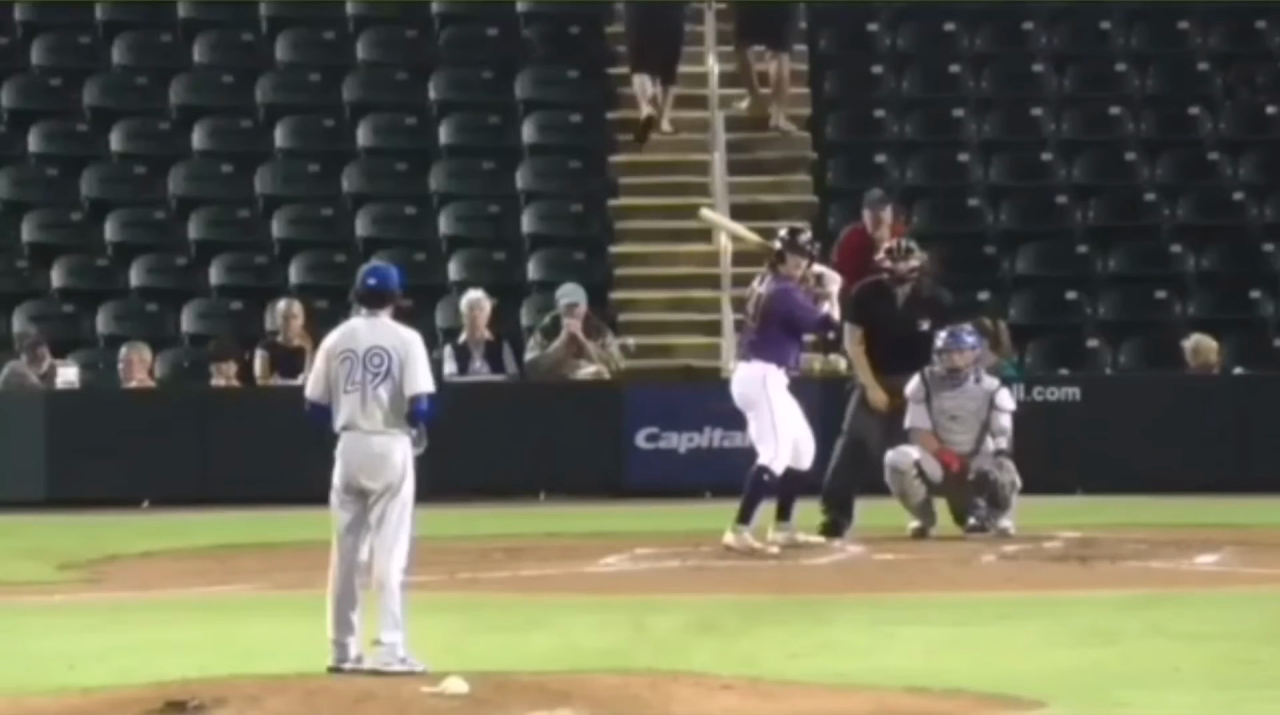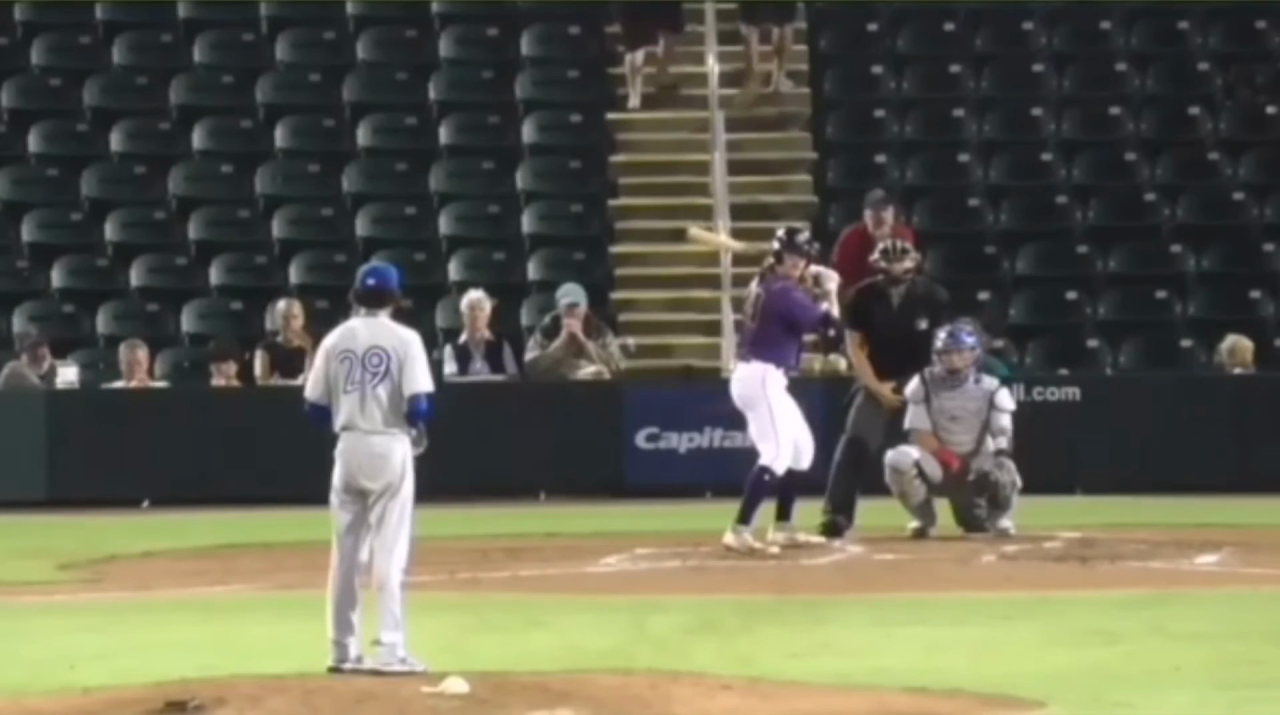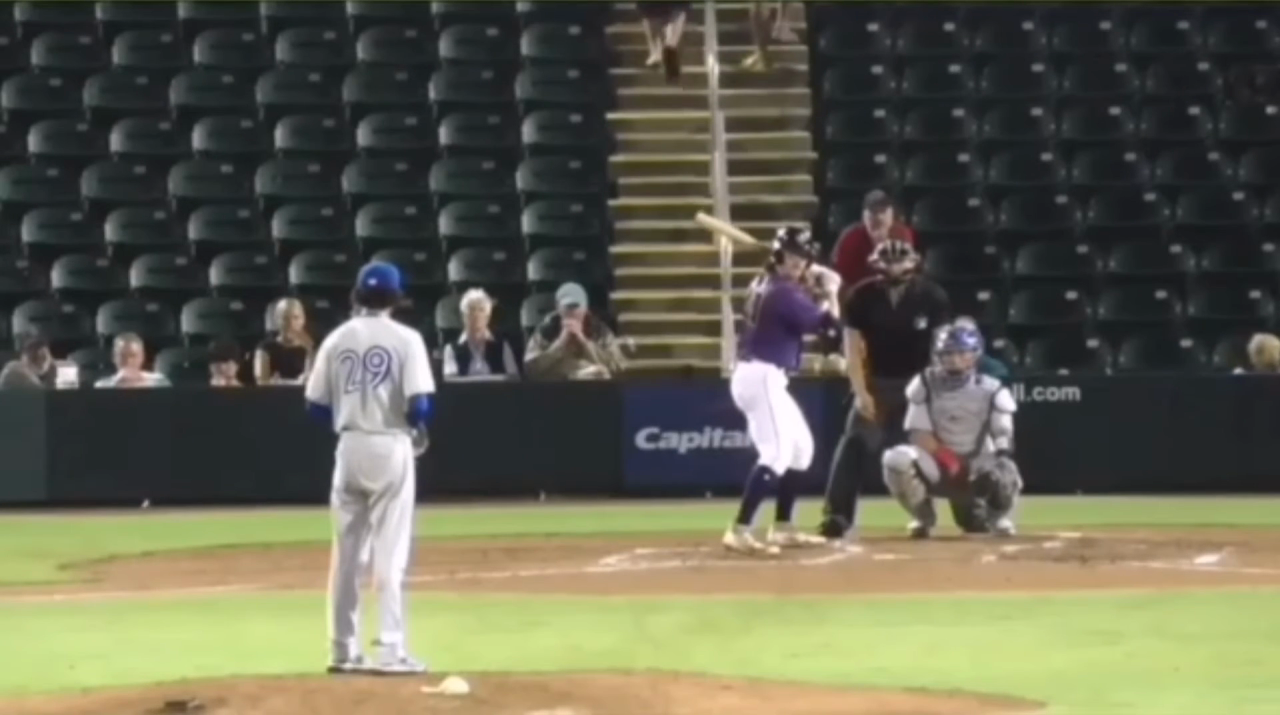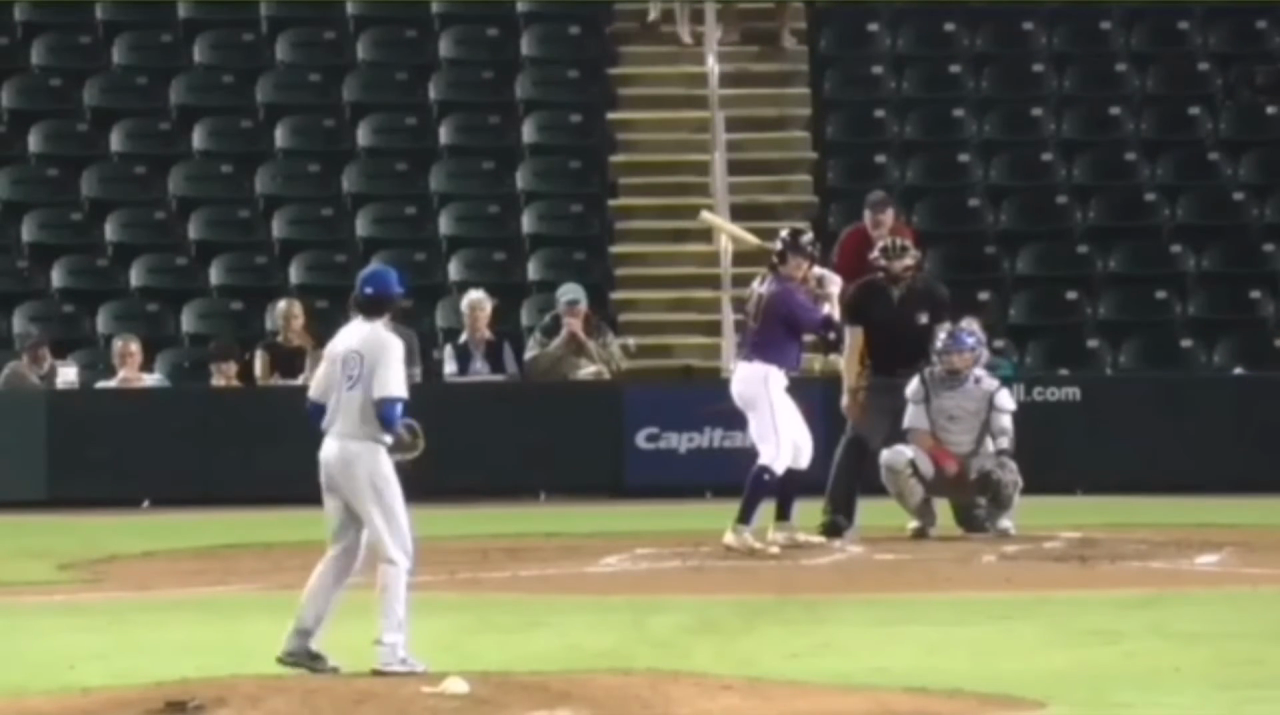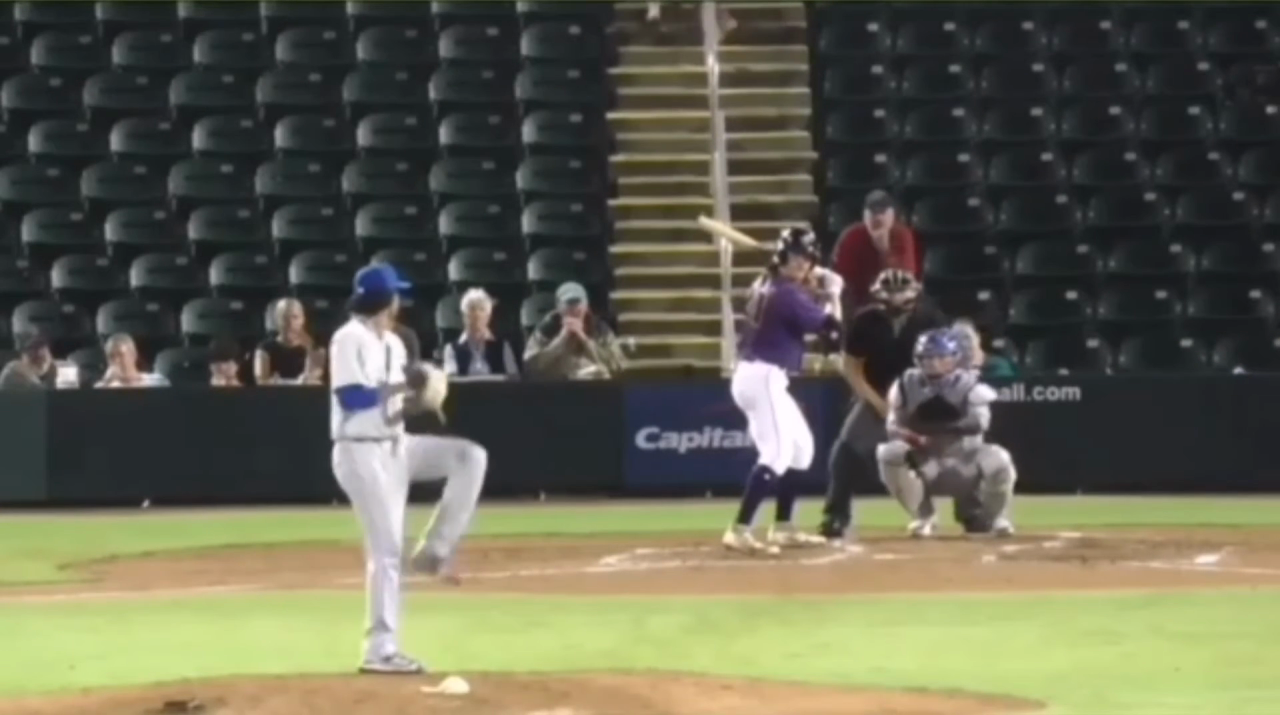
dt=1s
person 1, frame 1
left shoulder: (336, 339)
right shoulder: (406, 338)
left elbow: (315, 406)
right elbow: (419, 406)
right wrist: (416, 430)
left hip: (349, 447)
right hip: (390, 447)
left knee: (346, 552)
right knee: (389, 553)
left ankle: (344, 649)
right ankle: (390, 649)
person 1, frame 2
left shoulder: (335, 339)
right shoulder: (404, 338)
left elbow: (315, 406)
right elbow: (418, 406)
right wrist: (416, 429)
left hip: (348, 448)
right hip: (390, 447)
left knee: (345, 552)
right knee: (389, 552)
left ankle: (344, 649)
right ankle: (391, 650)
person 1, frame 3
left shoulder: (336, 339)
right shoulder: (405, 338)
left elbow: (316, 405)
right elbow: (419, 405)
right wrist: (416, 428)
left hip: (349, 448)
right hip: (390, 448)
left knee: (346, 553)
right knee: (389, 553)
left ankle: (344, 650)
right ankle: (391, 651)
person 1, frame 4
left shoulder: (340, 339)
right shoulder: (387, 342)
left elbow: (315, 405)
right elbow: (386, 409)
right wrist: (398, 431)
left hip: (332, 450)
right hip: (364, 453)
left knee: (343, 550)
right knee: (396, 550)
left ankle: (299, 642)
right ankle: (391, 652)
person 1, frame 5
left shoulder: (393, 341)
right shoulder: (349, 338)
left elbow: (406, 396)
right elbow: (351, 398)
left wrist: (418, 392)
right wrist: (399, 387)
left hip: (395, 447)
right hip: (361, 453)
left knee: (471, 457)
right knee: (385, 550)
left ankle: (433, 549)
right ankle: (380, 651)
person 2, frame 1
left shoulder: (768, 282)
right shoulder: (785, 292)
right elbow: (828, 323)
left hip: (765, 376)
right hip: (760, 376)
left knee: (801, 446)
right knee: (775, 453)
left ankle: (782, 528)
right ankle: (738, 531)
person 2, frame 2
left shoulder: (765, 283)
right shoulder: (783, 291)
right elbow: (829, 322)
left wrist: (815, 290)
left hip: (763, 376)
right hip: (760, 377)
left knee: (800, 447)
right knee: (777, 453)
left ankle: (782, 528)
right ankle: (738, 531)
person 2, frame 3
left shoulder: (765, 283)
right shoulder: (784, 291)
right elbow: (828, 321)
right wrist: (832, 290)
left hip: (762, 376)
right hip: (761, 377)
left knee: (801, 447)
right knee: (777, 452)
left ankle: (782, 528)
right ankle: (739, 531)
person 2, frame 4
left shoulder: (767, 284)
right shoulder: (785, 291)
left elbow: (800, 316)
right elbow: (828, 324)
left hip: (760, 376)
right hip: (761, 377)
left knee: (800, 446)
right knee: (777, 452)
left ankle: (782, 527)
right ankle: (739, 531)
person 2, frame 5
left shoulder: (765, 285)
right shoulder: (787, 293)
right elbow: (830, 325)
left hip: (761, 376)
right hip: (762, 378)
left knee: (801, 446)
right knee: (777, 453)
left ankle: (782, 528)
right ankle: (739, 530)
person 3, frame 1
left shoulder: (936, 298)
right shoulder: (865, 293)
right elbow: (853, 343)
right wrist: (870, 386)
right hip: (875, 380)
right knee: (854, 445)
right ankle: (836, 516)
person 3, frame 2
left shoulder: (933, 295)
right shoulder: (862, 296)
right elbow: (855, 348)
right wrist: (876, 387)
right hip: (877, 381)
right knee: (855, 446)
right ankle: (835, 519)
person 3, frame 3
left shoulder: (931, 295)
right shoulder: (861, 296)
right elbow: (853, 349)
right wrist: (860, 392)
right hip: (877, 382)
right knee: (855, 446)
right ankle: (836, 518)
person 3, frame 4
left shoulder: (932, 293)
right shoulder: (861, 294)
right elbow: (853, 345)
right wrist: (849, 390)
right hip: (878, 381)
right knee: (856, 444)
right ankle: (836, 518)
person 3, frame 5
left shoulder: (932, 320)
right shoulder: (864, 323)
right elbow: (851, 368)
right wrist: (878, 403)
right hip: (877, 398)
right knee: (847, 450)
right ankle: (835, 519)
person 4, frame 1
left shoulder: (991, 389)
right shoulder: (924, 384)
left elbow: (1003, 438)
right elbow: (919, 434)
left wrist: (1002, 468)
right wrist: (948, 458)
left hip: (977, 463)
right hip: (937, 460)
left knee: (1003, 474)
right knee: (898, 459)
left ankle: (998, 514)
right ankle: (924, 517)
person 4, frame 2
left shoulder: (991, 389)
right shoulder: (924, 385)
left elbow: (1003, 438)
right elbow: (919, 435)
left wrist: (1002, 465)
right wrist: (949, 459)
left hip: (978, 464)
right hip: (937, 462)
left knee: (1003, 474)
right knee: (899, 459)
left ankle: (997, 515)
right ankle: (924, 517)
person 4, frame 3
left shoulder: (991, 390)
right shoulder: (925, 385)
left elbow: (1004, 438)
right elbow: (919, 435)
left wrist: (1003, 463)
right wrist: (948, 460)
left hip: (978, 465)
right hip: (937, 463)
left knee: (1004, 476)
right knee: (897, 459)
left ankle: (997, 515)
right ankle: (923, 517)
person 4, frame 4
left shoulder: (990, 389)
right shoulder: (924, 383)
left elbow: (1004, 435)
right elbow: (916, 434)
left wrist: (1003, 463)
right wrist: (945, 460)
left hip: (977, 465)
right hip: (935, 466)
left knee: (1007, 475)
right knee: (893, 459)
left ankle: (996, 516)
right ankle: (923, 517)
person 4, frame 5
left shoulder: (970, 385)
right shoulder: (906, 384)
left elbow: (978, 425)
right elbow: (894, 428)
left wrist: (947, 427)
right wrist: (912, 435)
left hip: (965, 455)
right hip: (925, 454)
left knee: (999, 461)
right knee: (889, 454)
left ankle: (995, 519)
right ankle: (922, 518)
